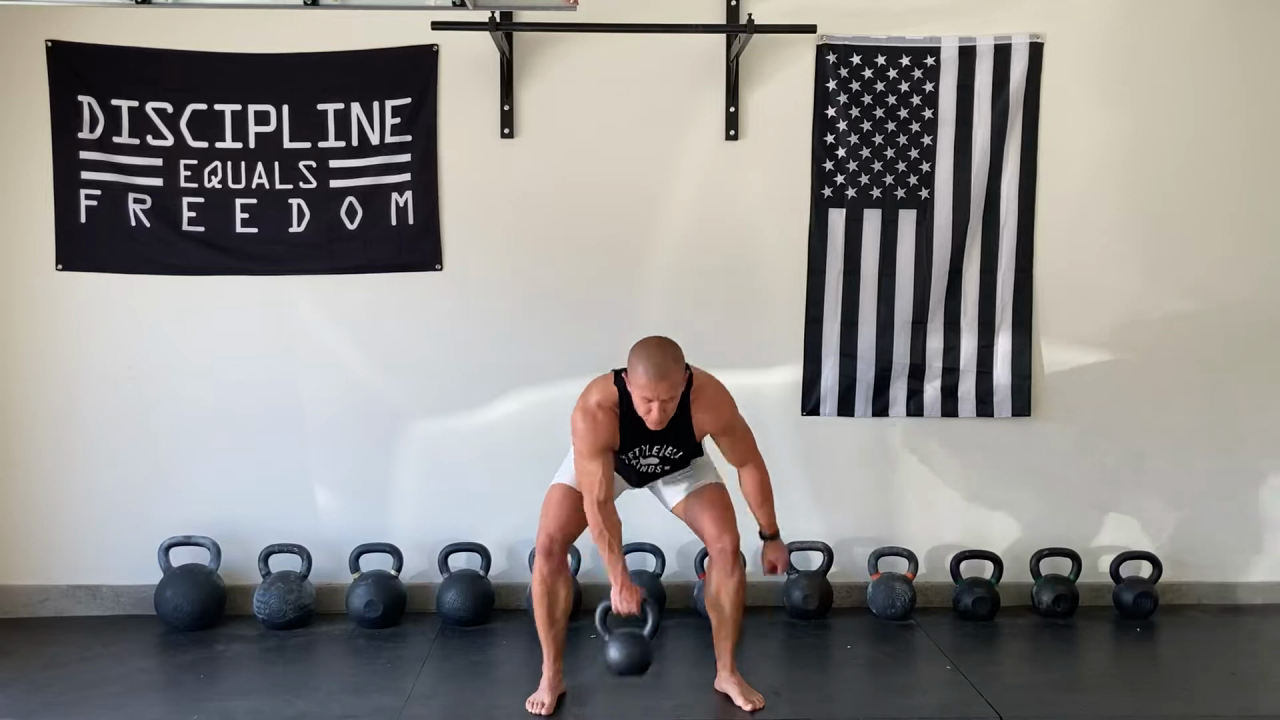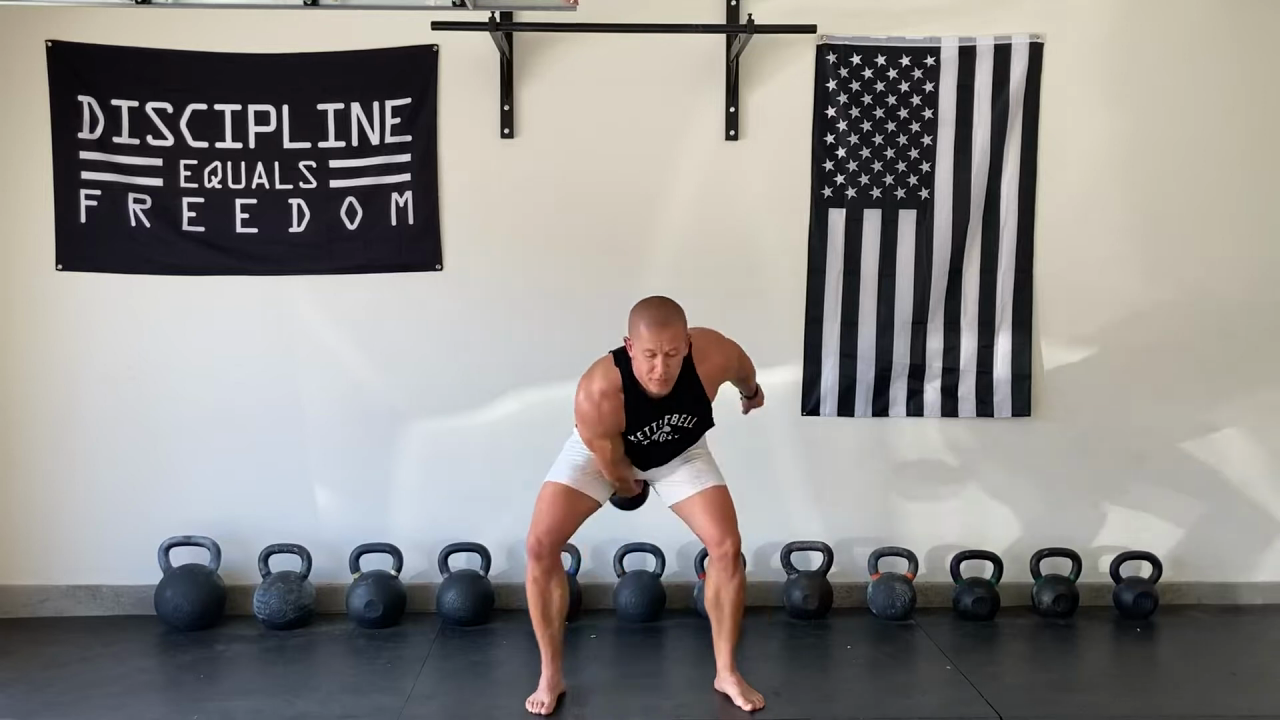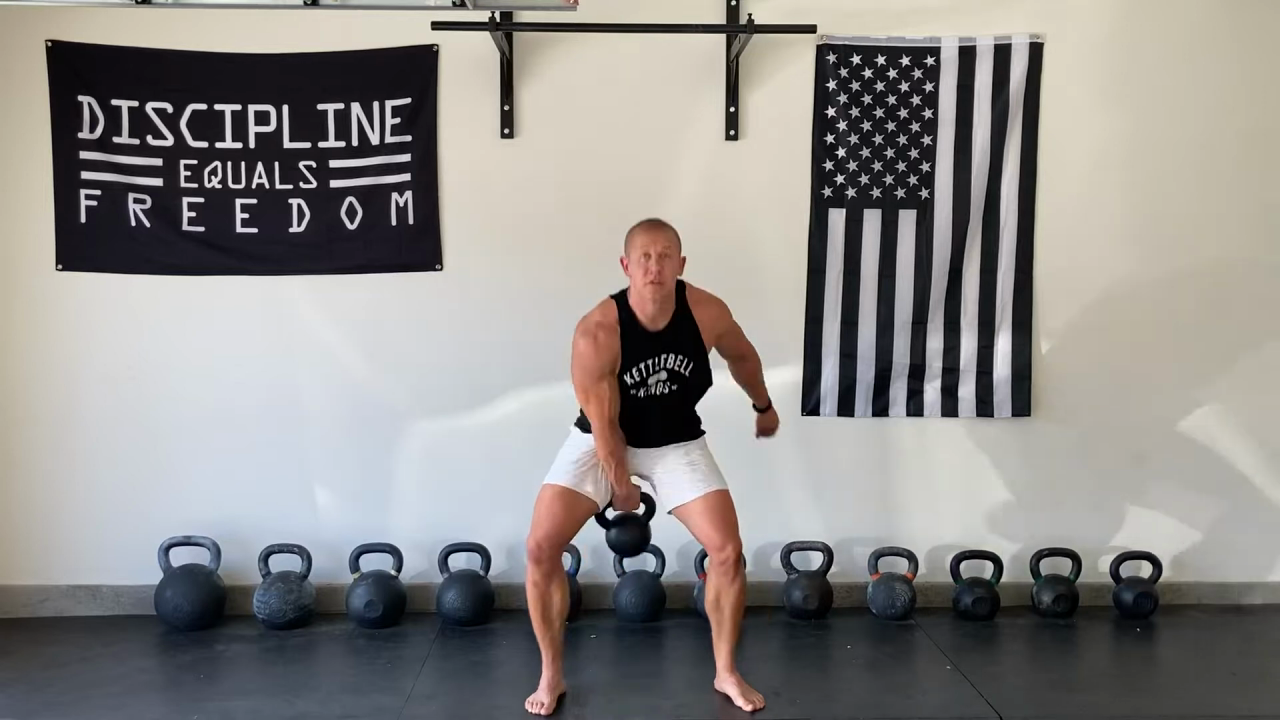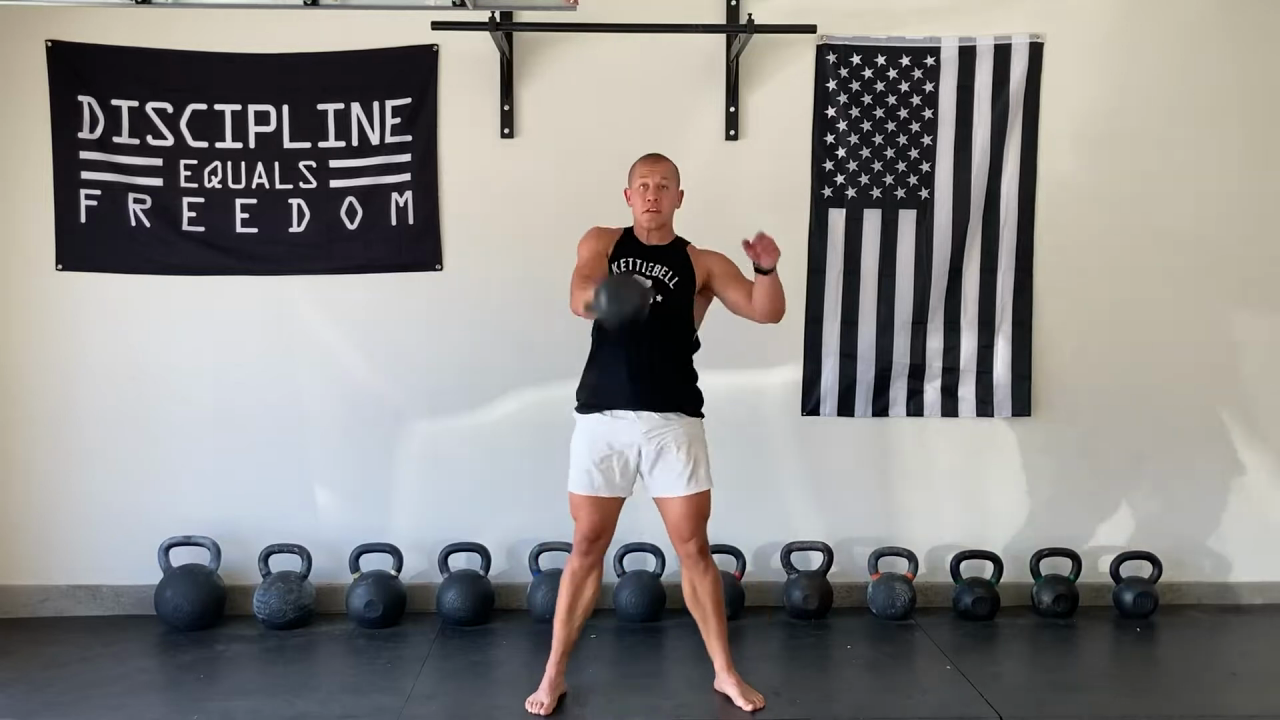
dt=0.3s
person 1, frame 1
left shoulder: (710, 401)
right shoulder: (594, 410)
left elbow: (748, 463)
right elbow: (597, 503)
left wrist: (771, 538)
right wrist: (619, 580)
left hip: (678, 464)
right hip: (601, 462)
left knee: (726, 545)
right knee: (549, 544)
left ankle: (727, 673)
right ankle: (551, 675)
person 1, frame 2
left shoulder: (714, 354)
right shoulder: (598, 394)
left elbow: (743, 370)
right elbow: (610, 462)
left wrist: (752, 393)
right wrist: (628, 486)
left hip: (680, 450)
right hip: (600, 449)
left knee: (726, 547)
right knee: (540, 545)
left ankle: (727, 672)
right ankle: (550, 674)
person 1, frame 3
left shoulder: (704, 309)
right shoulder: (597, 332)
left elbow: (742, 353)
right elbow: (604, 421)
left wrist: (763, 406)
right wrist: (622, 486)
left hip: (676, 442)
right hip: (600, 443)
left knee: (727, 551)
right knee: (542, 549)
left ankle: (726, 672)
right ankle: (551, 675)
person 1, frame 4
left shoulder: (701, 262)
right shoulder: (601, 243)
left elbow: (764, 309)
right elbow: (580, 294)
left wrist: (767, 270)
right wrist: (598, 288)
left hip: (673, 420)
right hip: (603, 416)
left knee: (693, 548)
right knee: (587, 549)
left ankle: (725, 671)
right ankle: (554, 672)
